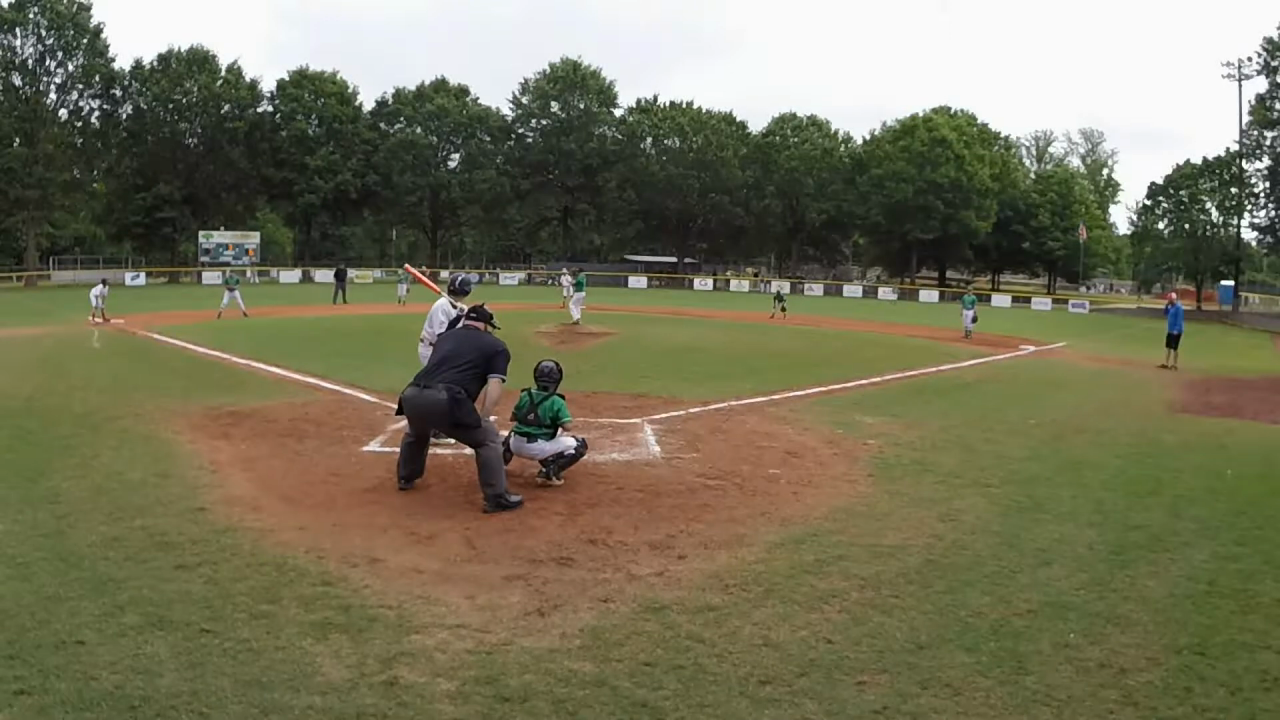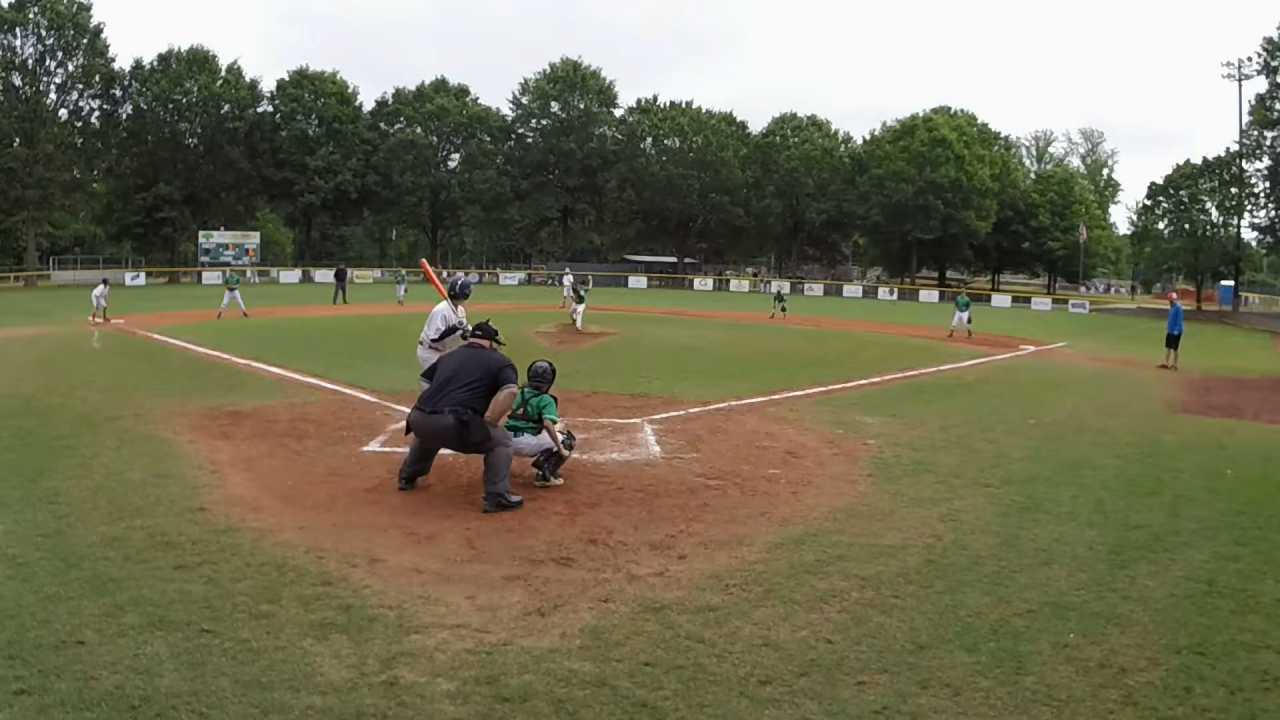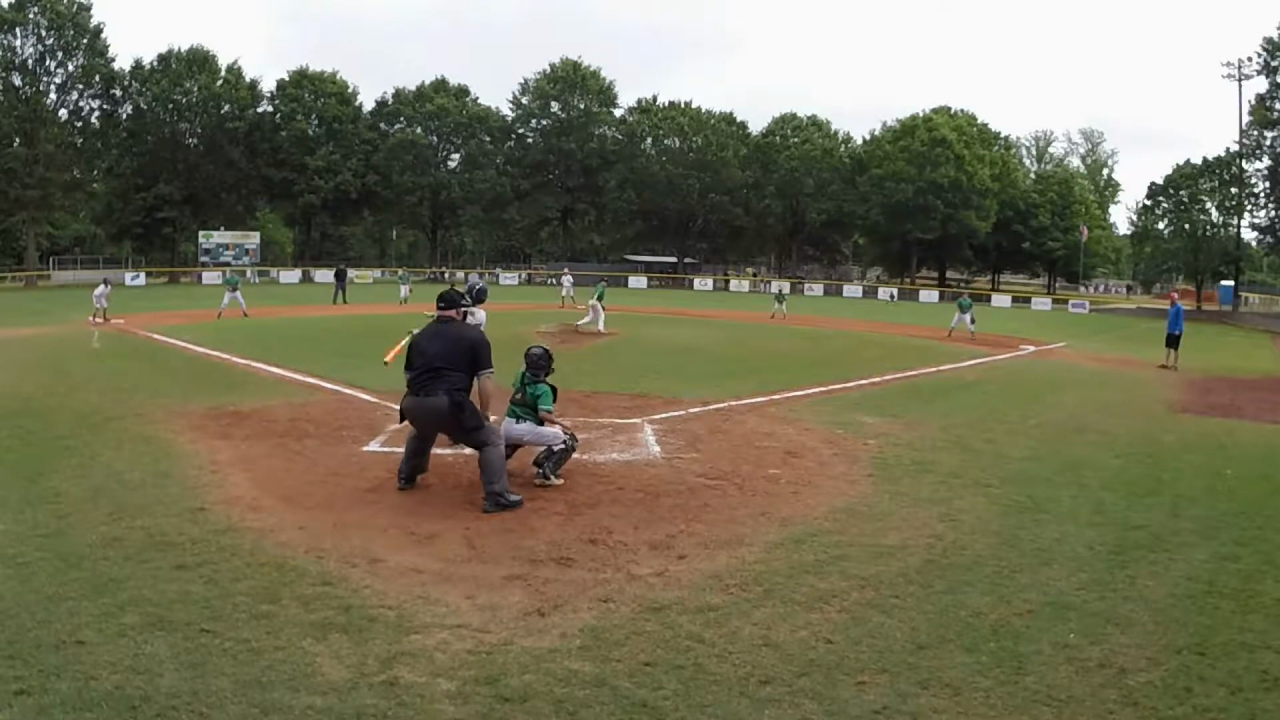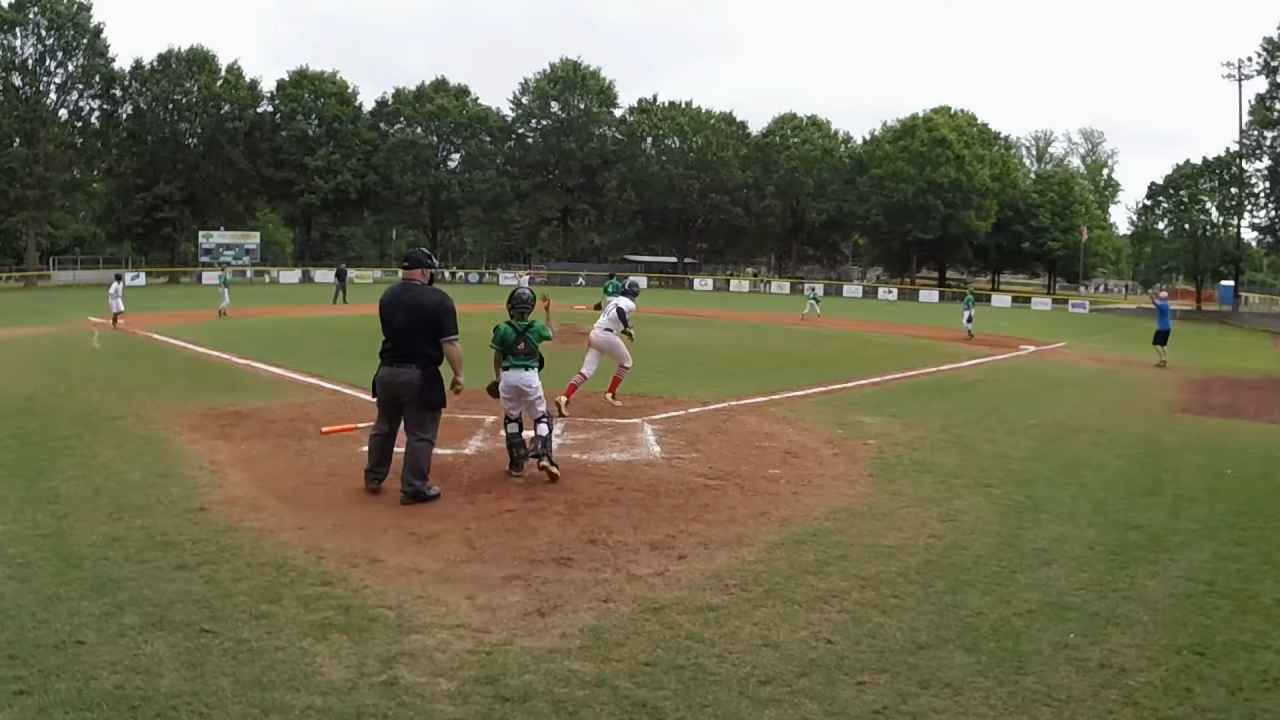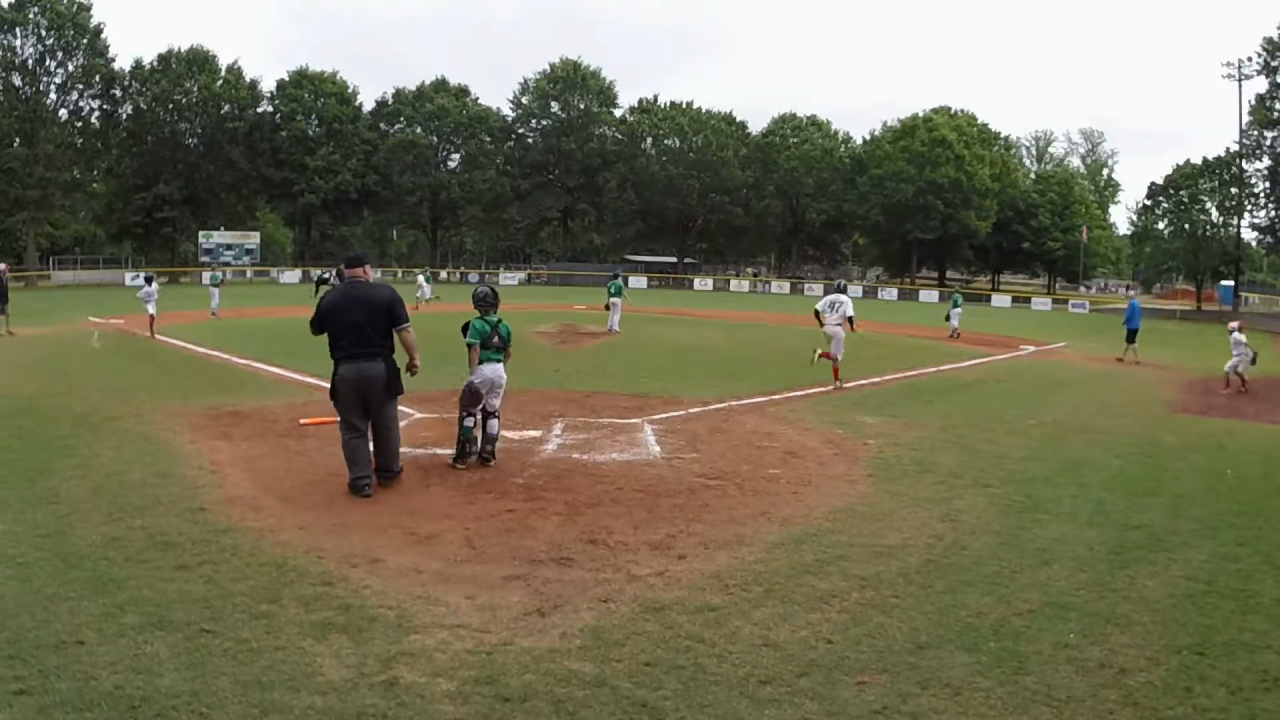
dt=1s
person 1, frame 1
left shoulder: (446, 336)
right shoulder: (495, 345)
right elbow: (494, 385)
right wrist: (481, 420)
left hip: (412, 395)
right hip: (444, 400)
left knee: (416, 433)
right knee: (488, 439)
left ankle: (406, 478)
right ankle: (497, 498)
person 1, frame 2
left shoulder: (449, 356)
right shoulder: (499, 361)
left elbow: (424, 380)
right elbow: (510, 392)
right wrist: (489, 423)
left hip: (419, 420)
right hip: (453, 424)
right knee: (501, 440)
left ankle: (407, 477)
right ankle: (497, 498)
person 1, frame 3
left shoulder: (420, 335)
right shoulder: (472, 334)
left elbow: (409, 373)
right elbow: (485, 377)
right wrist: (483, 413)
left hip: (413, 402)
right hip: (448, 403)
left knee: (422, 432)
right knee: (490, 440)
left ankle: (406, 477)
right ankle: (497, 497)
person 1, frame 4
left shoulder: (388, 296)
right shoulder: (438, 299)
right elbow: (450, 343)
right wrist: (458, 374)
left hip: (388, 372)
right hip: (420, 376)
left knee: (384, 427)
right knee: (421, 435)
left ankle: (374, 477)
right ankle: (414, 488)
person 1, frame 5
left shoulder: (330, 297)
right shoulder: (385, 293)
left elbow: (315, 331)
right elbow: (404, 330)
right wrist: (414, 357)
left hip: (345, 370)
right hip: (380, 368)
left knee: (353, 429)
right knee: (386, 425)
left ankle: (361, 481)
right ankle: (387, 472)
